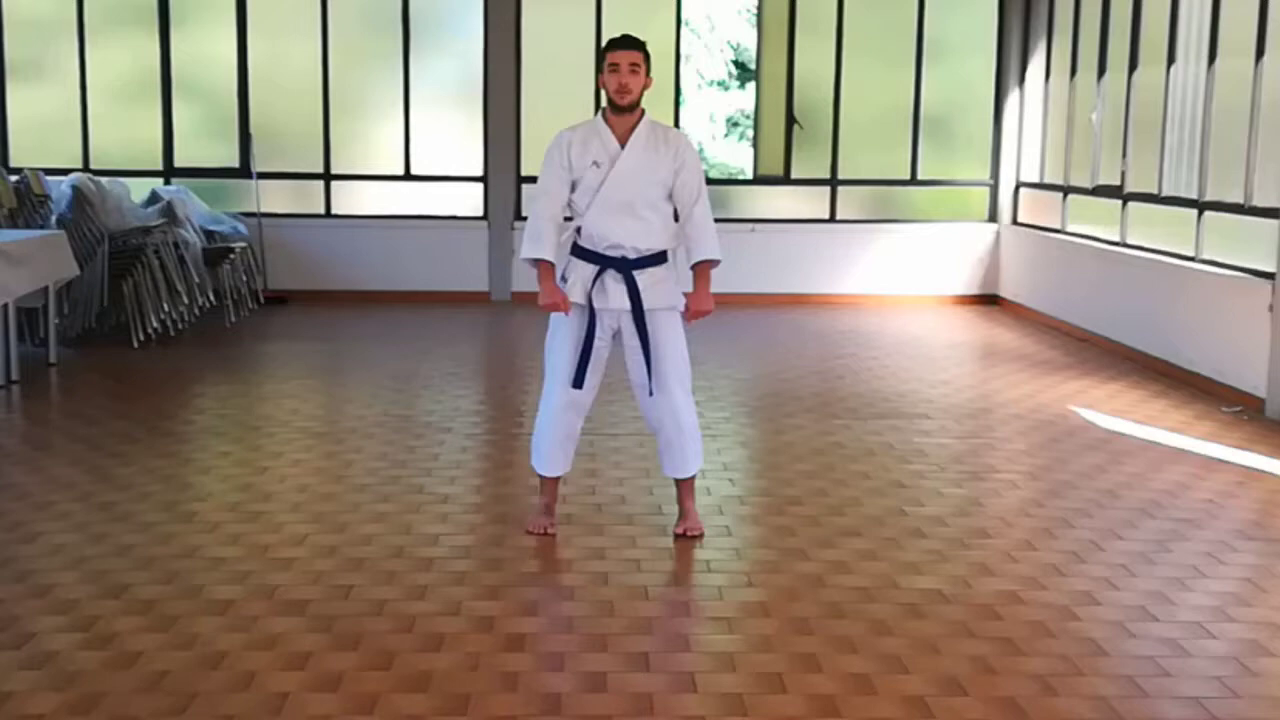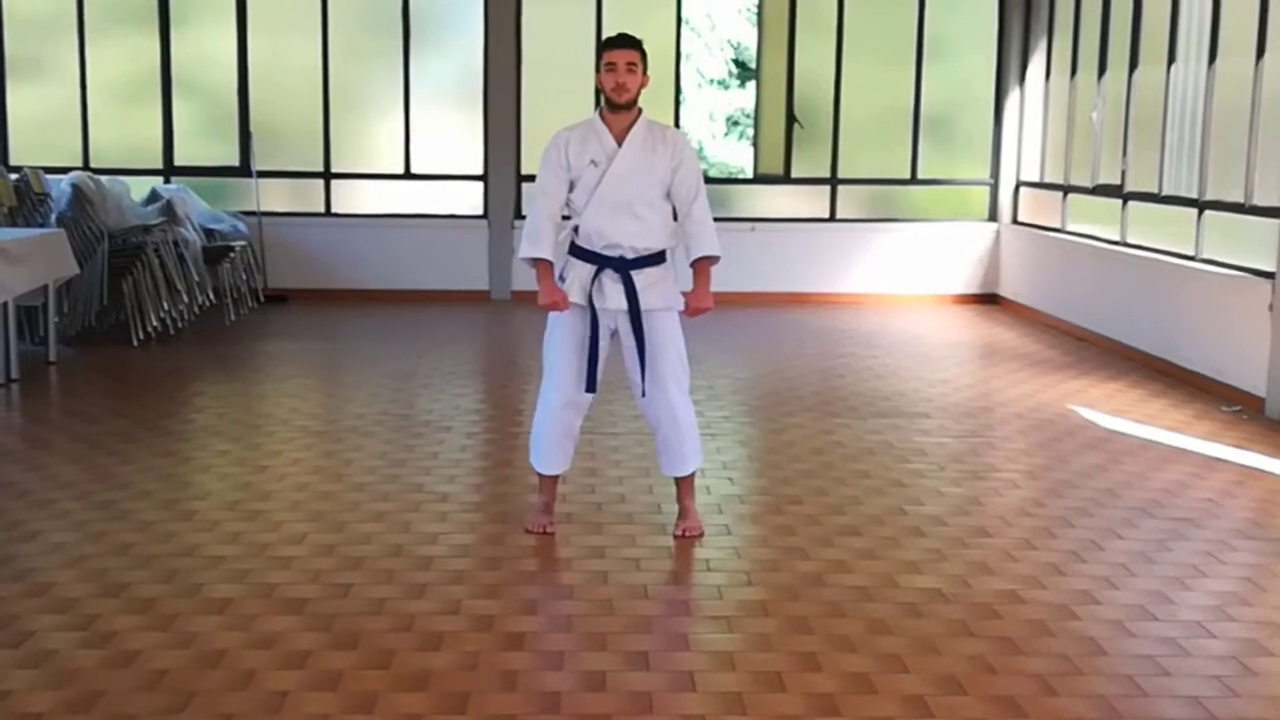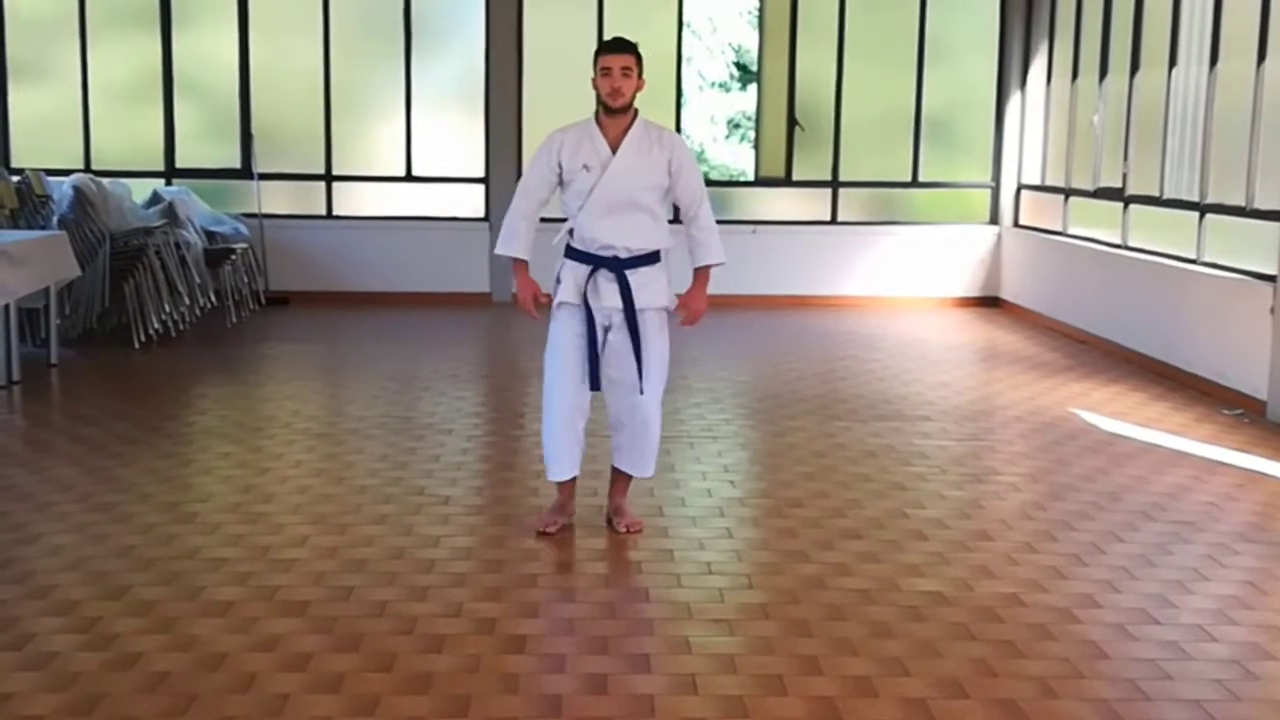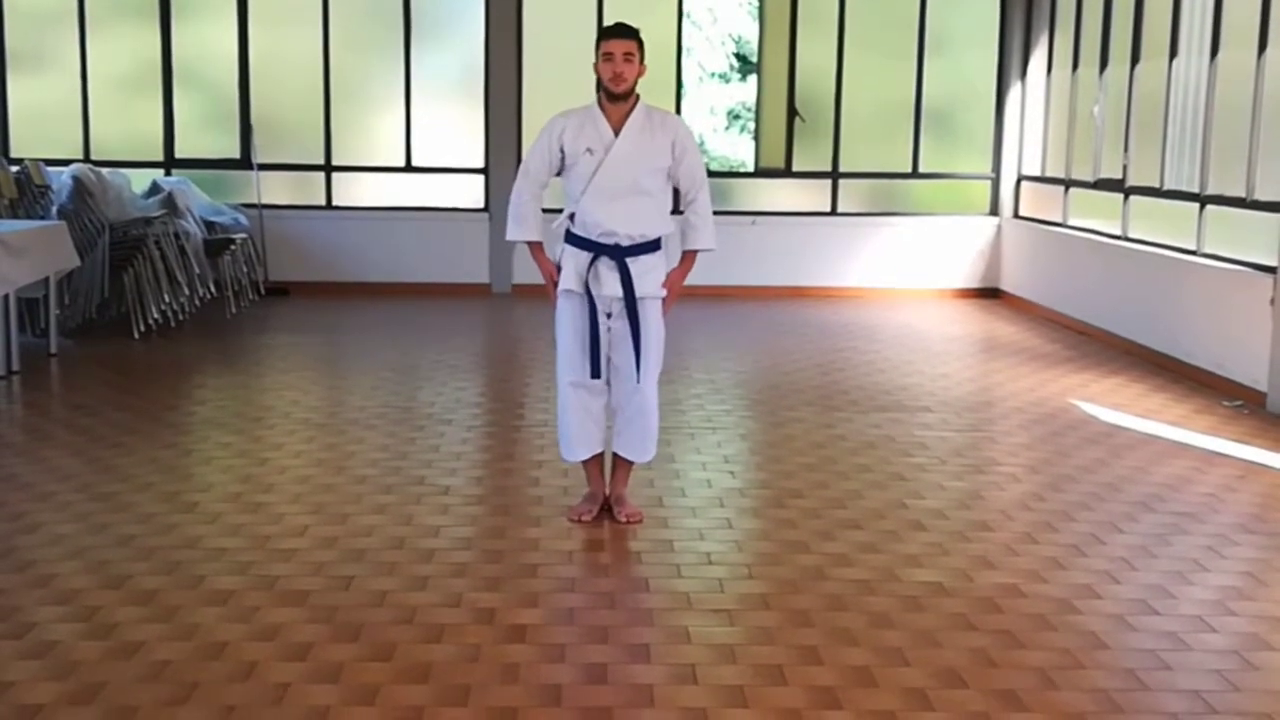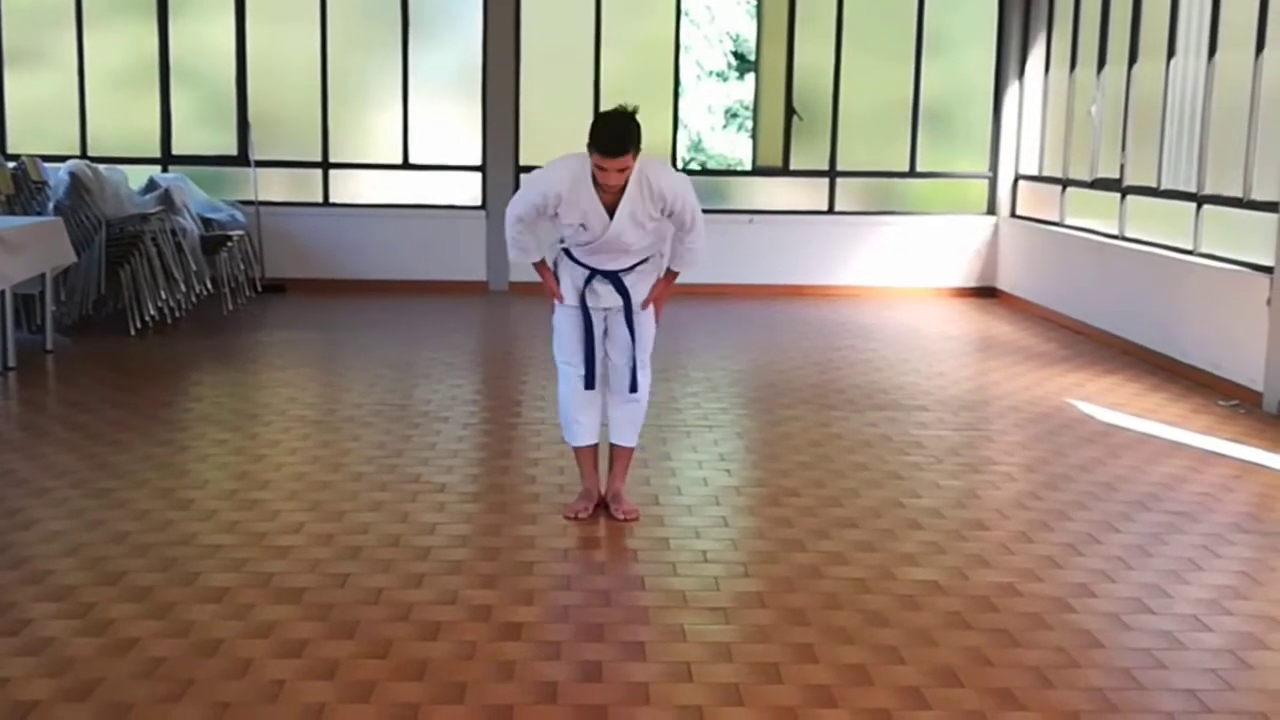
dt=1s
person 1, frame 1
left shoulder: (674, 146)
right shoulder: (570, 144)
left elbow: (695, 216)
right elbow: (546, 214)
left wrist: (701, 286)
right wrist: (546, 282)
left hip: (652, 284)
right hip: (585, 281)
left knee: (669, 395)
right knee: (564, 393)
left ankle: (686, 504)
right ankle: (547, 501)
person 1, frame 2
left shoulder: (671, 145)
right shoulder: (568, 143)
left elbow: (694, 213)
right elbow: (543, 213)
left wrist: (701, 282)
right wrist: (546, 280)
left hip: (649, 282)
right hip: (583, 279)
left knee: (668, 395)
right knee: (561, 393)
left ankle: (687, 503)
right ankle: (545, 499)
person 1, frame 3
left shoulder: (668, 146)
right shoulder: (563, 143)
left elbow: (698, 214)
right elbow: (525, 207)
left wrist: (699, 286)
right wrist: (521, 275)
left hip: (642, 283)
right hip: (579, 280)
left knee: (639, 397)
right knee: (563, 394)
left ankle: (618, 499)
right ankle: (564, 497)
person 1, frame 4
left shoulder: (669, 130)
right shoulder: (565, 128)
left elbow: (697, 197)
right elbow: (526, 190)
left wrist: (683, 267)
right wrist: (541, 260)
left hip: (643, 270)
right hip: (580, 267)
left knee: (637, 382)
right knee: (580, 378)
left ankle: (620, 488)
right ankle: (594, 487)
person 1, frame 5
left shoulder: (665, 183)
right shoulder: (556, 180)
left elbow: (691, 228)
right elbow: (517, 219)
left wrist: (667, 282)
right wrist: (544, 274)
left hip: (637, 281)
right hip: (576, 279)
left knee: (630, 377)
right knee: (577, 375)
left ankle: (616, 486)
right ankle: (589, 485)
